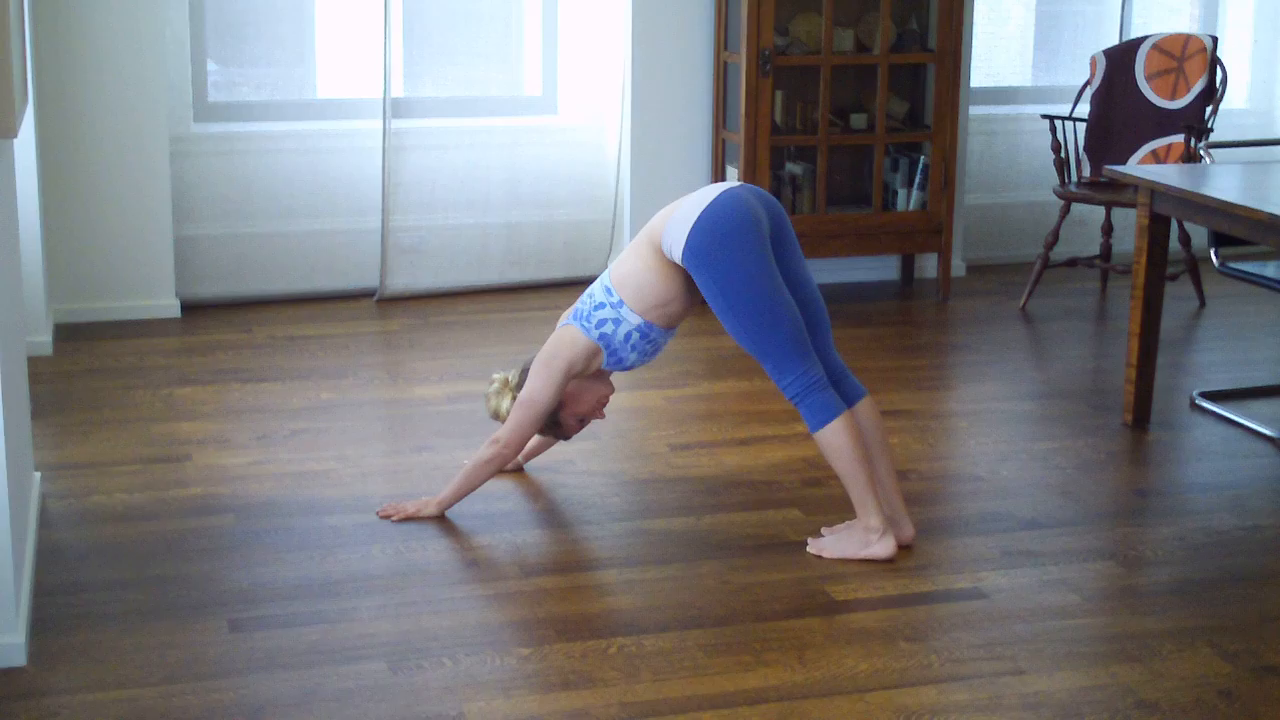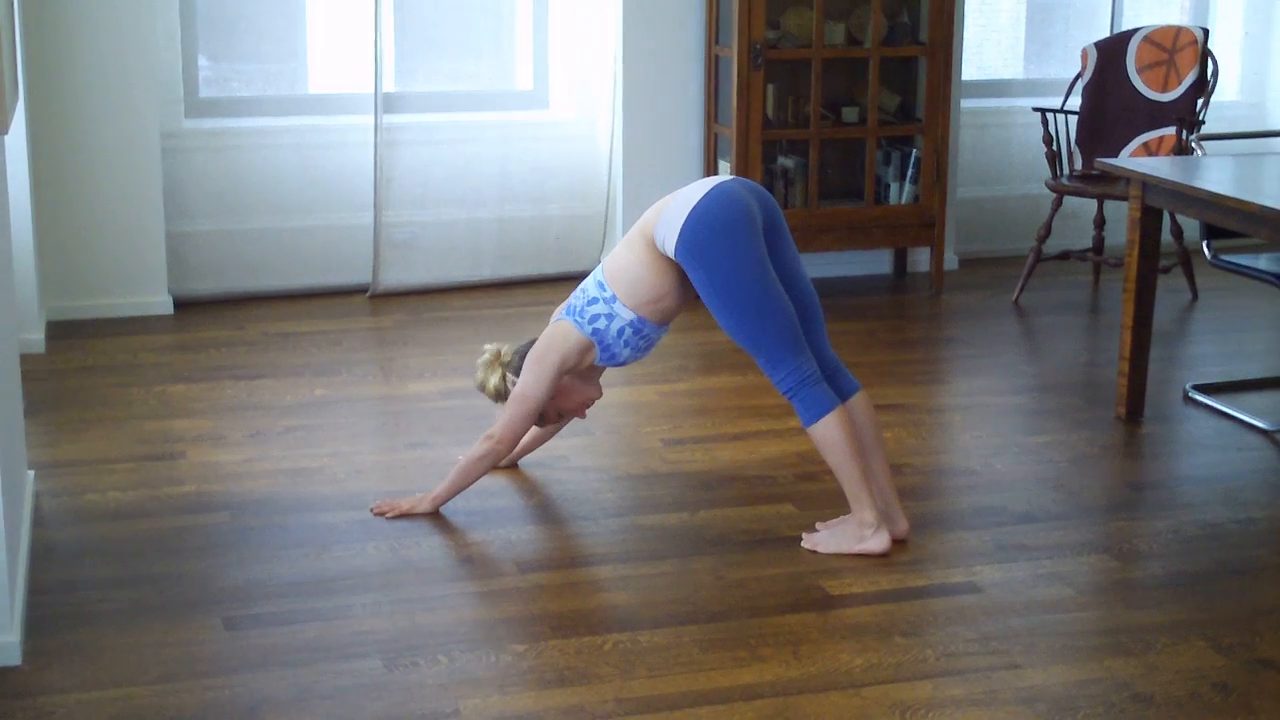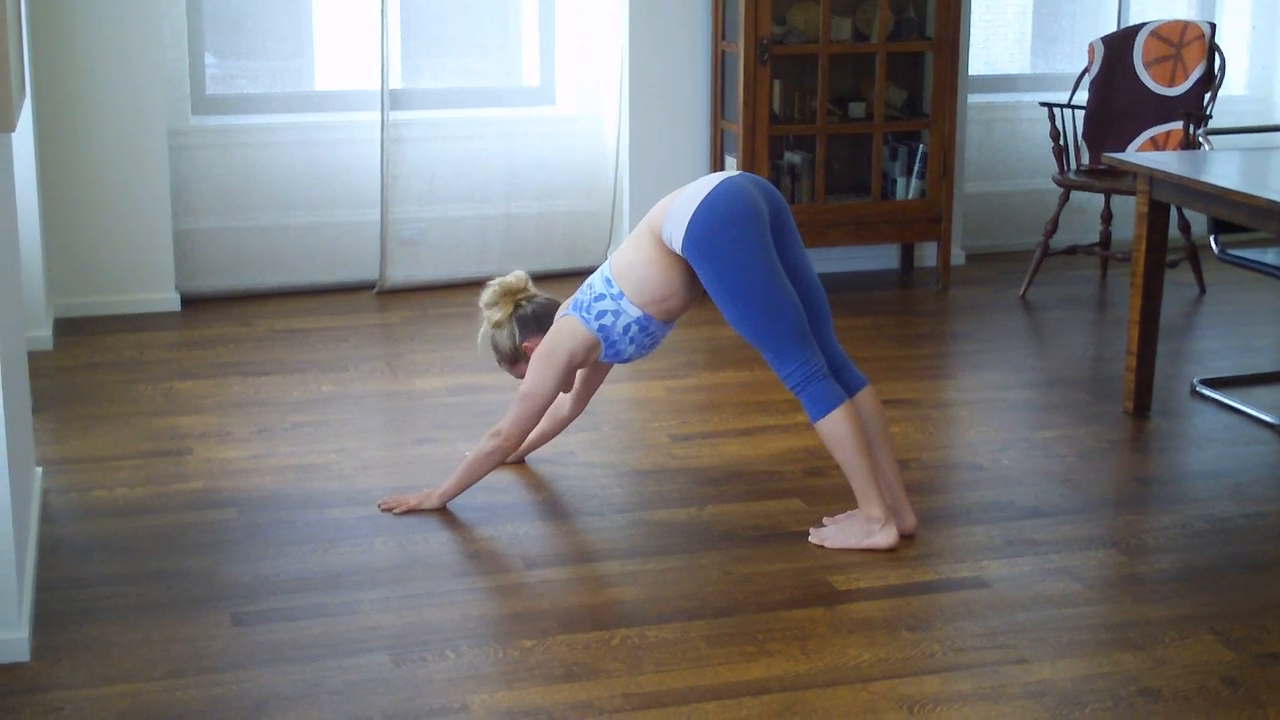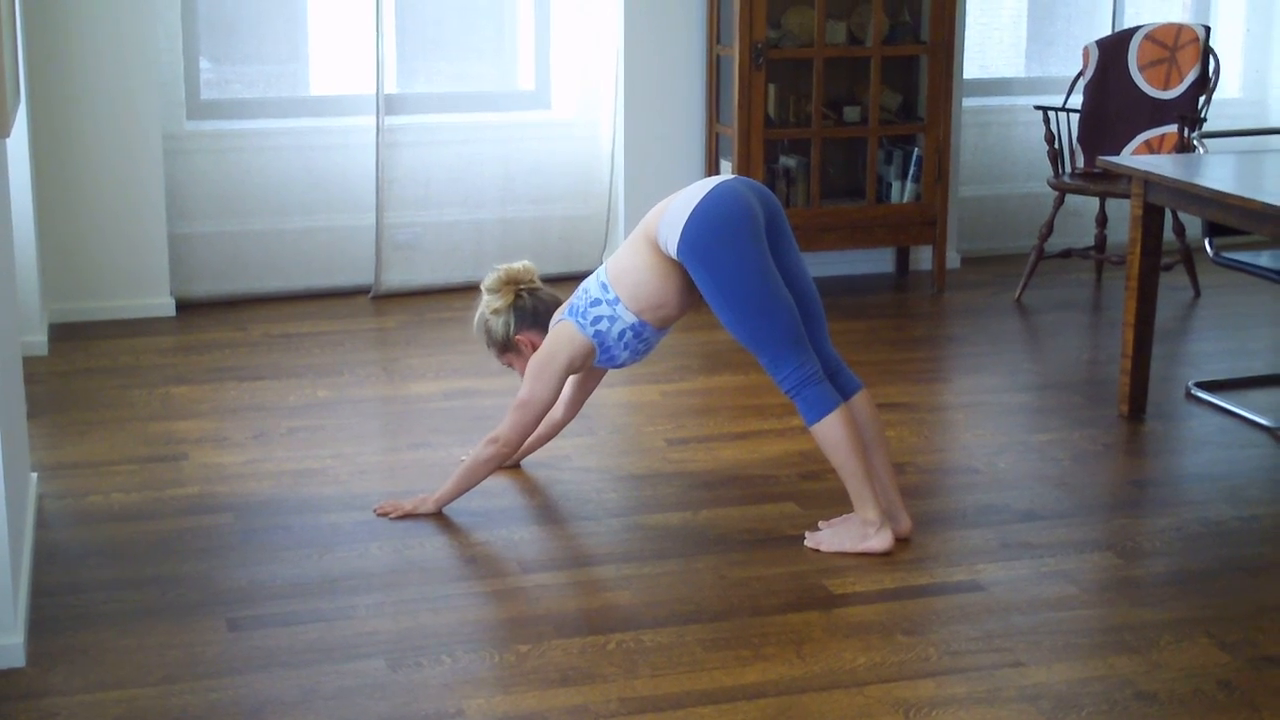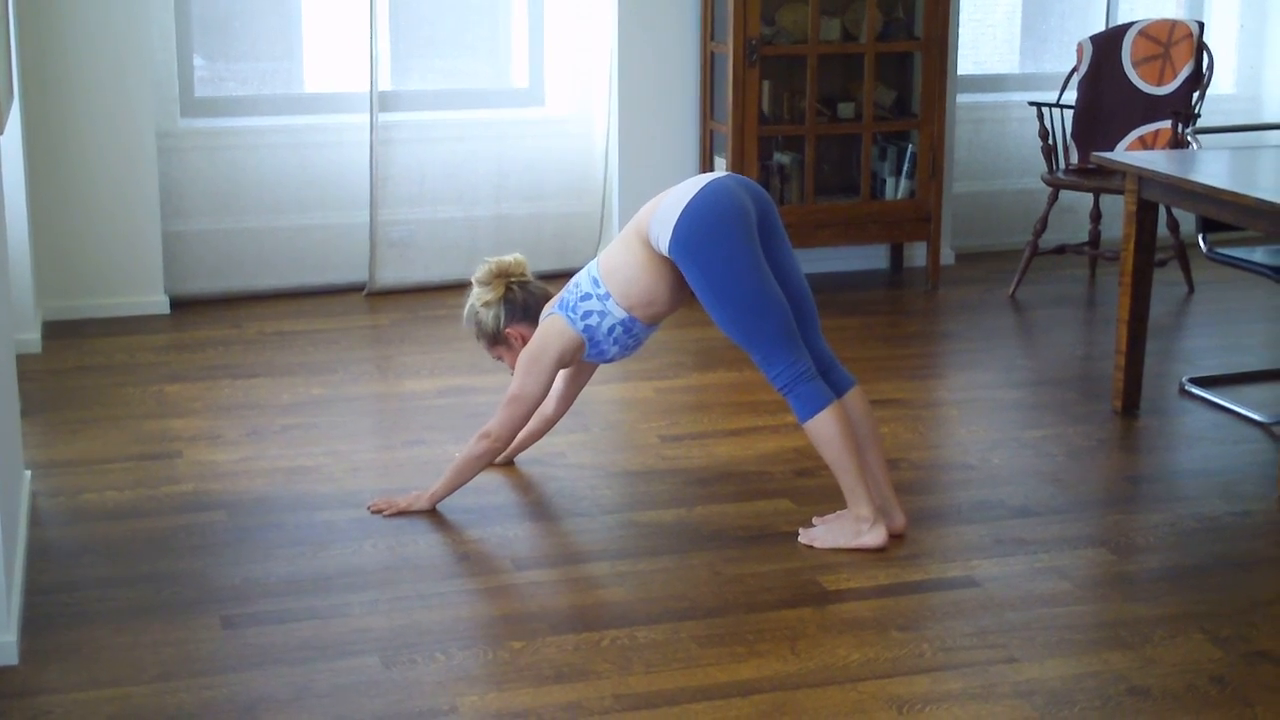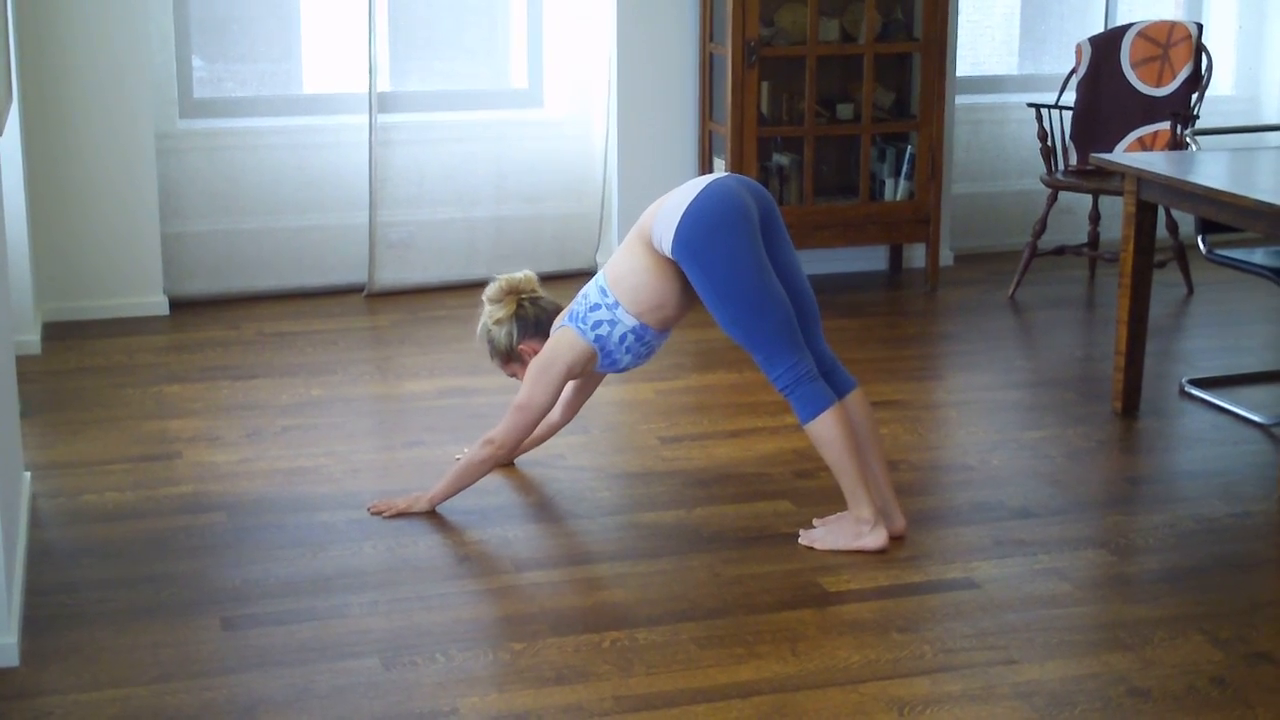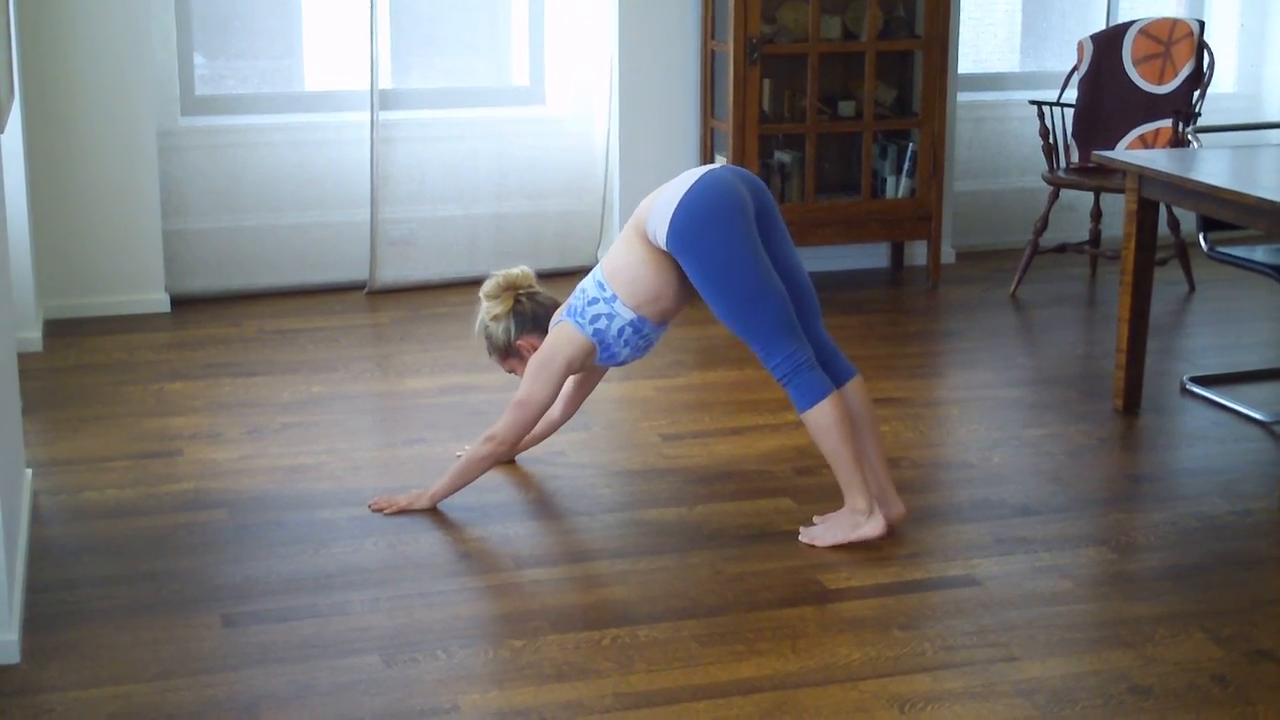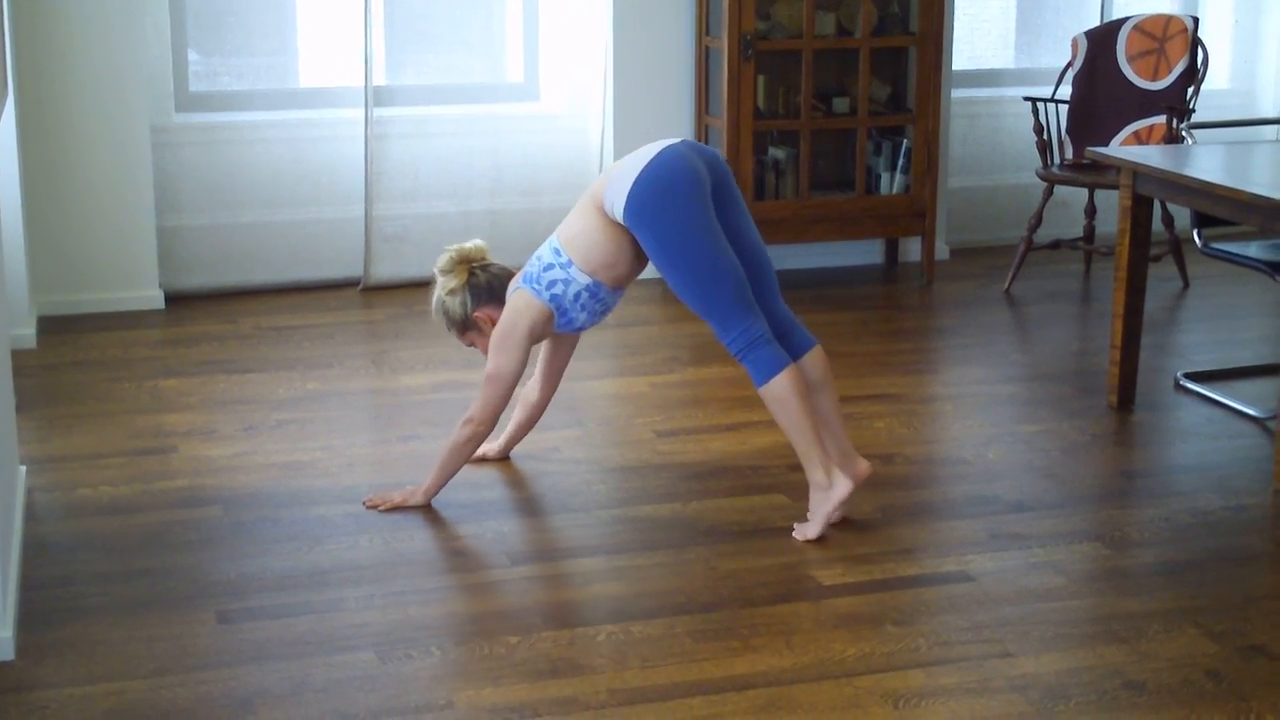
dt=0.4s
person 1, frame 1
left shoulder: (563, 353)
right shoulder: (588, 344)
left elbow: (503, 442)
left wrist: (436, 503)
right wrist: (522, 458)
left hip: (714, 232)
right hip: (738, 208)
left knee: (804, 381)
right knee: (826, 368)
left ankle: (875, 530)
right ankle: (895, 515)
person 1, frame 2
left shoulder: (555, 348)
right shoulder: (584, 339)
left elbow: (498, 439)
right elbow: (556, 416)
left wrist: (430, 500)
right wrist: (515, 454)
left hip: (707, 226)
right hip: (733, 202)
left knee: (797, 376)
right knee: (819, 363)
left ankle: (870, 525)
right ankle: (888, 511)
person 1, frame 3
left shoulder: (563, 340)
right shoulder: (592, 330)
left elbow: (504, 434)
right elbow: (571, 403)
left wrist: (438, 494)
right wrist: (522, 451)
left hip: (715, 221)
right hip: (740, 197)
left knee: (805, 371)
right knee: (826, 358)
left ankle: (877, 519)
right ankle: (896, 506)
person 1, frame 4
left shoulder: (561, 344)
right shoulder: (586, 330)
left elbow: (503, 440)
right elbow: (564, 407)
left wrist: (434, 500)
right wrist: (514, 456)
left hip: (710, 226)
right hip: (735, 201)
left knee: (800, 376)
right knee: (821, 362)
left ankle: (872, 524)
right ankle: (891, 510)
person 1, frame 5
left shoulder: (549, 338)
right shoulder: (577, 324)
left elbow: (493, 434)
right elbow: (555, 403)
left wrist: (428, 496)
right wrist: (509, 453)
left hip: (702, 224)
right hip: (728, 198)
left knee: (792, 372)
right knee: (813, 358)
left ankle: (865, 518)
right ankle: (885, 506)
person 1, frame 6
left shoulder: (561, 348)
right shoulder: (586, 333)
left elbow: (497, 441)
right elbow: (564, 408)
left wrist: (428, 498)
right wrist: (511, 452)
left hip: (703, 225)
right hip: (728, 199)
left knee: (794, 374)
right knee: (815, 361)
left ankle: (867, 522)
right ankle: (885, 507)
person 1, frame 7
left shoulder: (560, 344)
right shoulder: (587, 329)
left elbow: (499, 438)
right elbow: (565, 404)
left wrist: (429, 496)
right wrist: (513, 450)
left hip: (698, 214)
right hip: (725, 189)
left knee: (792, 362)
right knee: (814, 348)
left ankle: (862, 510)
right ankle: (882, 496)
person 1, frame 8
left shoulder: (517, 315)
right shoulder: (550, 301)
left elbow: (477, 421)
right elbow: (543, 383)
left wrist: (425, 491)
right wrist: (505, 445)
left hip: (657, 188)
right hip: (686, 163)
left knee: (747, 337)
right knee: (773, 320)
left ankle: (826, 479)
right ankle: (845, 459)
